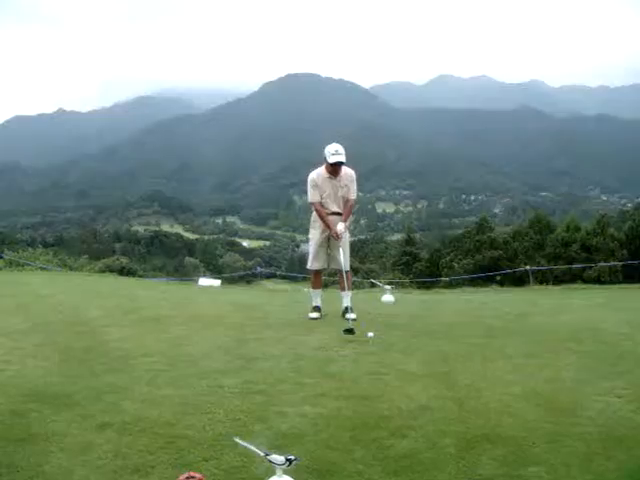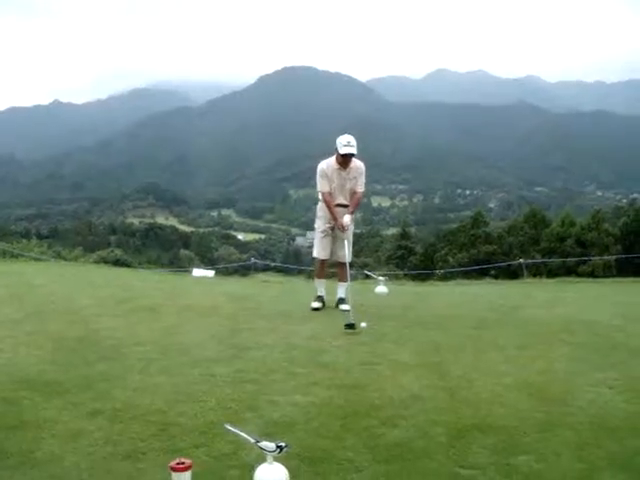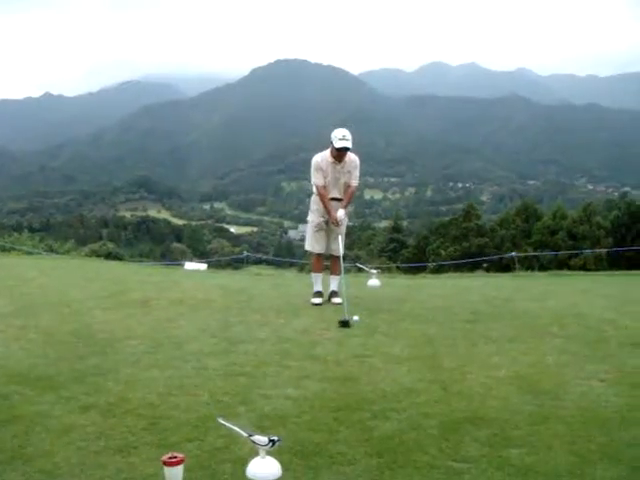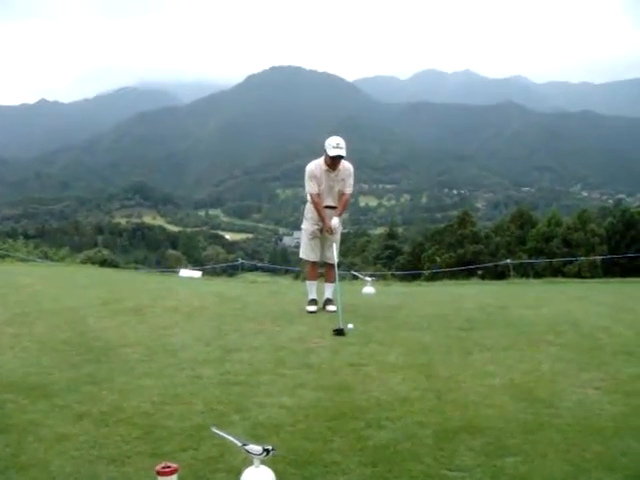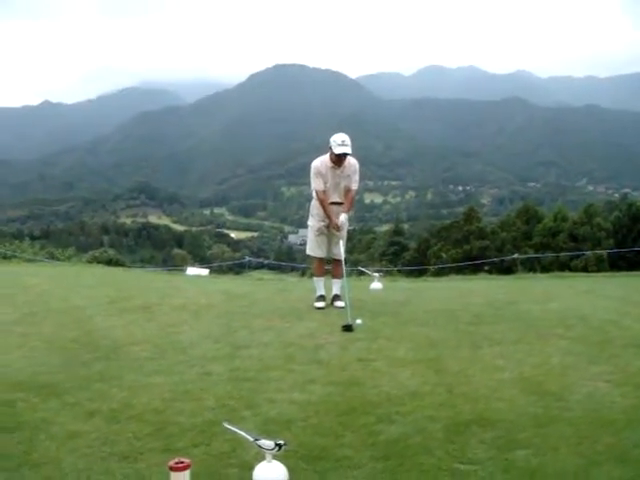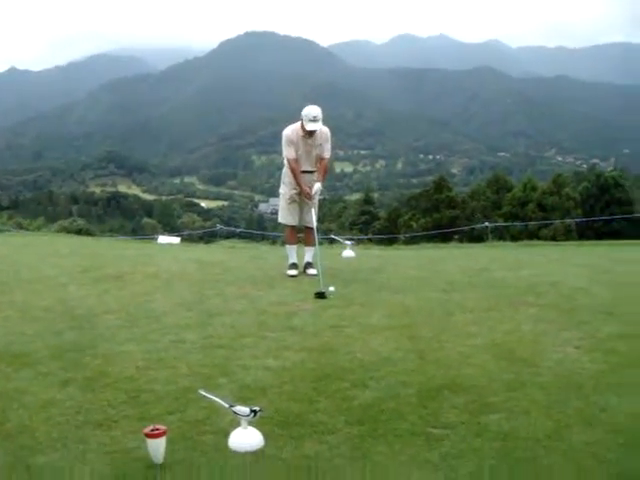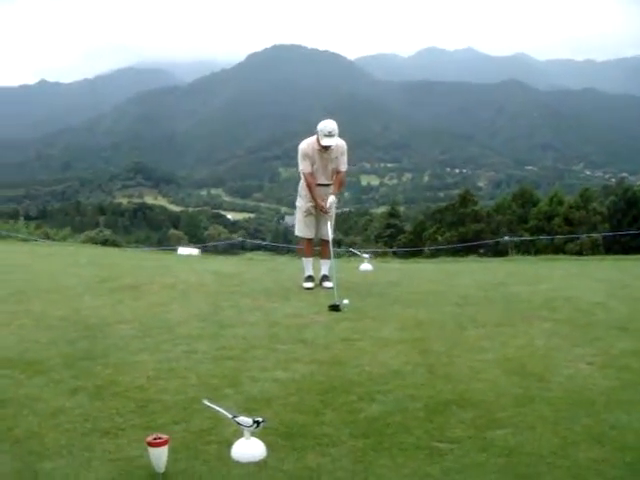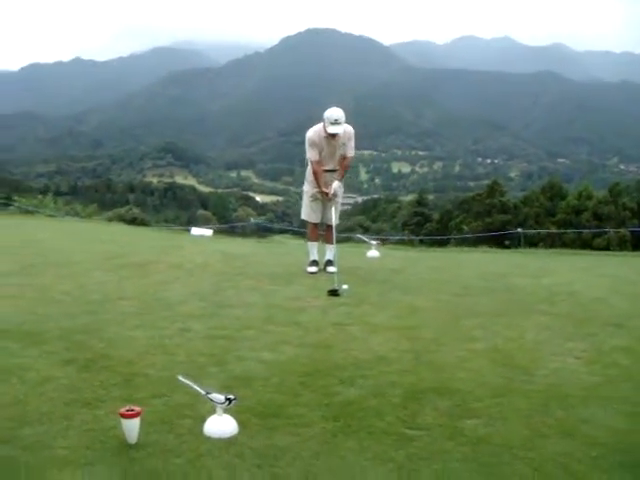
dt=0.4s
person 1, frame 1
left shoulder: (350, 174)
right shoulder: (314, 177)
left elbow: (351, 201)
right elbow: (316, 206)
left wrist: (342, 223)
right wrist: (330, 227)
left hip: (341, 221)
right hip: (320, 221)
left knee: (344, 266)
right knee: (316, 267)
left ankle: (347, 305)
right ankle: (316, 305)
person 1, frame 2
left shoulder: (359, 167)
right shoulder: (324, 167)
left elbow: (358, 193)
right elbow: (326, 195)
left wrist: (348, 215)
right wrist: (337, 219)
left hip: (347, 213)
right hip: (326, 212)
left knee: (344, 258)
right knee: (321, 256)
left ankle: (341, 297)
right ankle: (320, 295)
person 1, frame 3
left shoulder: (354, 161)
right shoulder: (318, 160)
left elbow: (352, 187)
right elbow: (320, 189)
left wrist: (342, 209)
right wrist: (330, 213)
left hip: (340, 207)
right hip: (320, 205)
left knee: (336, 252)
right knee: (317, 250)
left ankle: (334, 290)
right ankle: (317, 290)
person 1, frame 4
left shoulder: (348, 168)
right shoulder: (312, 168)
left elbow: (346, 195)
right elbow: (315, 197)
left wrist: (336, 217)
right wrist: (324, 221)
left hip: (335, 214)
right hip: (314, 213)
left knee: (331, 260)
right knee: (311, 258)
left ankle: (328, 297)
right ankle: (312, 297)
person 1, frame 5
left shoulder: (353, 164)
right shoulder: (317, 165)
left elbow: (351, 191)
right elbow: (321, 194)
left wrist: (344, 214)
right wrist: (331, 218)
left hip: (341, 211)
right hip: (320, 210)
left knee: (338, 256)
right knee: (318, 255)
left ankle: (336, 293)
right ankle: (320, 294)
person 1, frame 6
left shoulder: (325, 133)
right shoulder: (289, 133)
left elbow: (324, 160)
right elbow: (292, 162)
left wrist: (319, 182)
right wrist: (302, 187)
left hip: (312, 178)
right hip: (292, 178)
left knee: (310, 223)
right knee: (290, 222)
left ankle: (309, 261)
right ankle: (292, 261)
person 1, frame 7
left shoulder: (341, 145)
right shoulder: (305, 147)
left elbow: (341, 173)
right elbow: (308, 177)
left wrist: (334, 195)
right wrist: (317, 200)
left hip: (329, 192)
right hip: (308, 191)
left knee: (327, 236)
right knee: (306, 236)
left ankle: (325, 274)
right ankle: (308, 274)
person 1, frame 8
left shoulder: (349, 131)
right shoulder: (312, 134)
left elbow: (347, 158)
right elbow: (315, 164)
left wrist: (337, 181)
right wrist: (321, 187)
left hip: (336, 177)
right hip: (315, 177)
left knee: (332, 222)
right knee: (312, 220)
left ankle: (329, 259)
right ankle: (313, 258)
